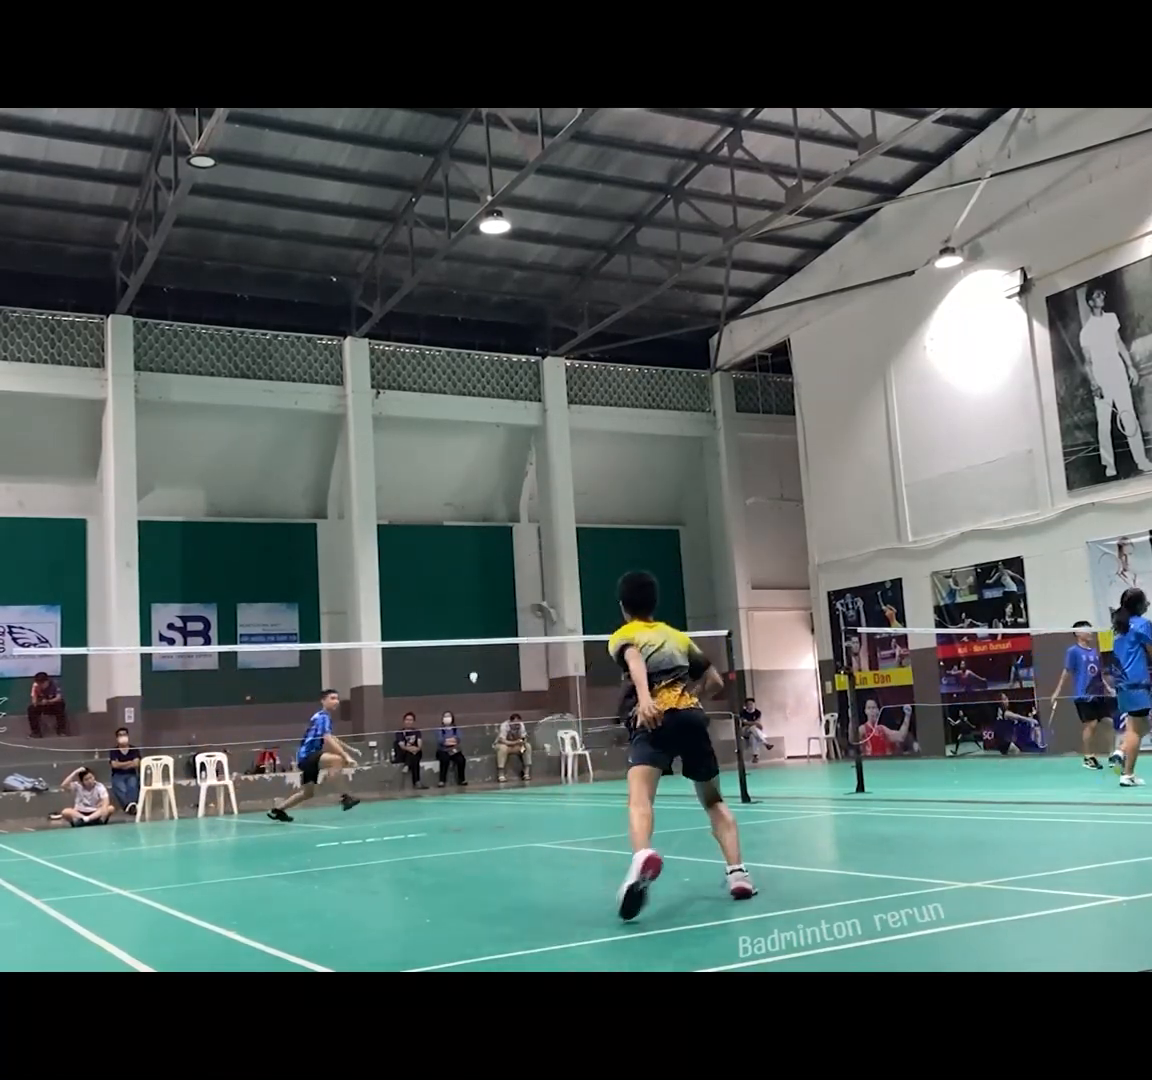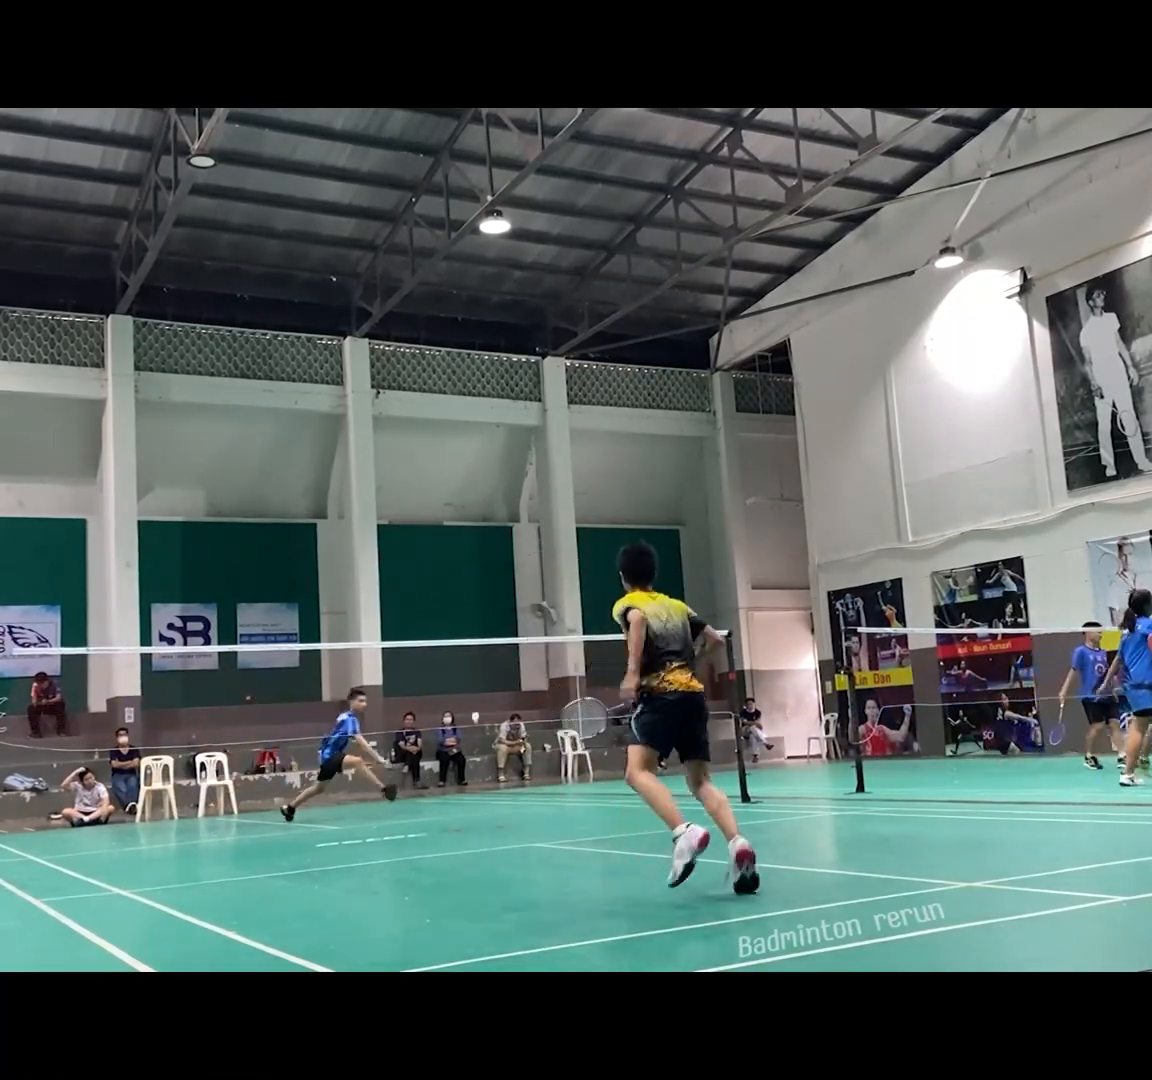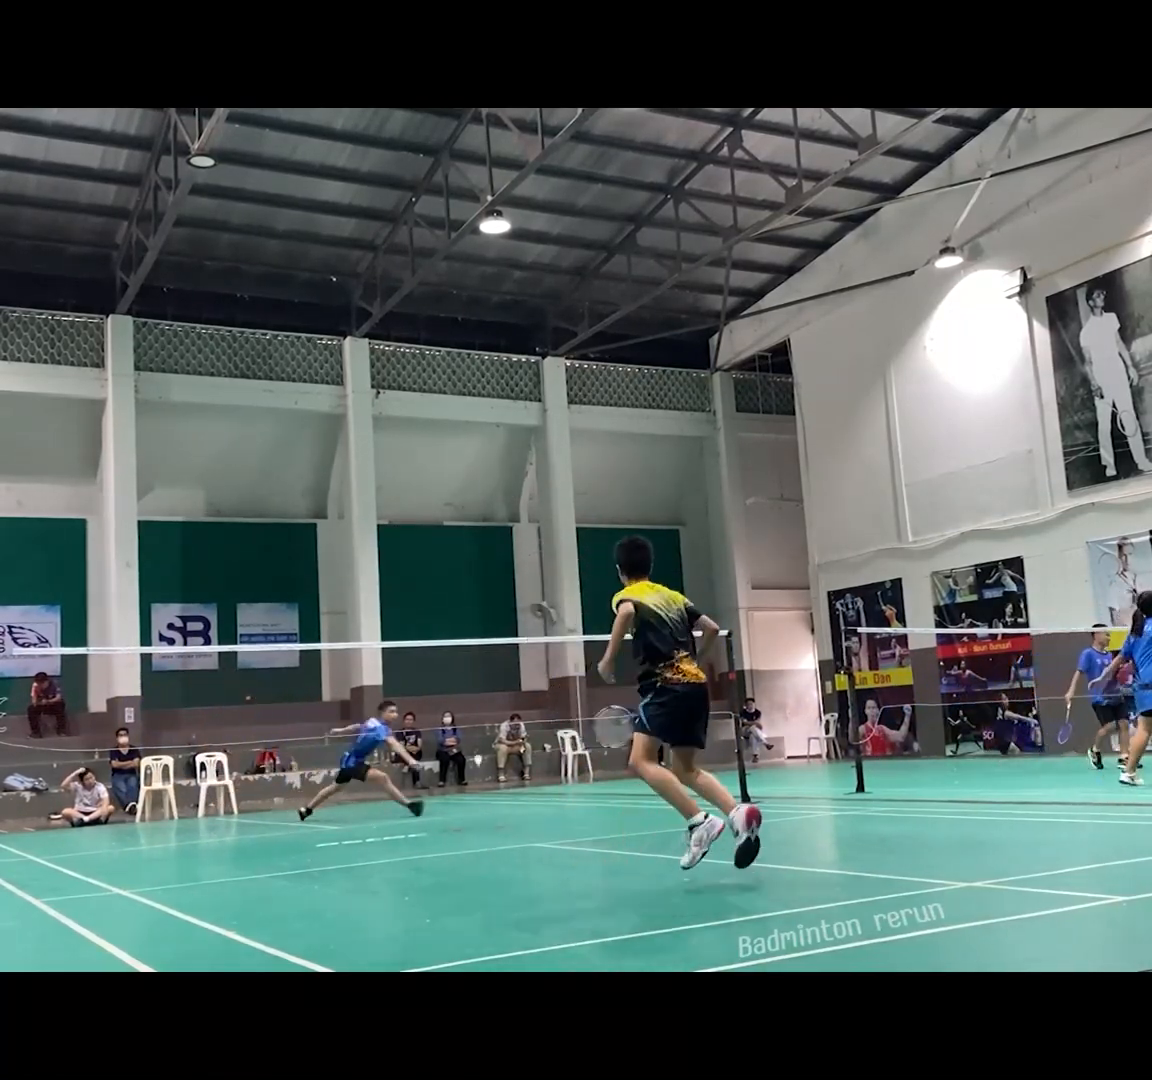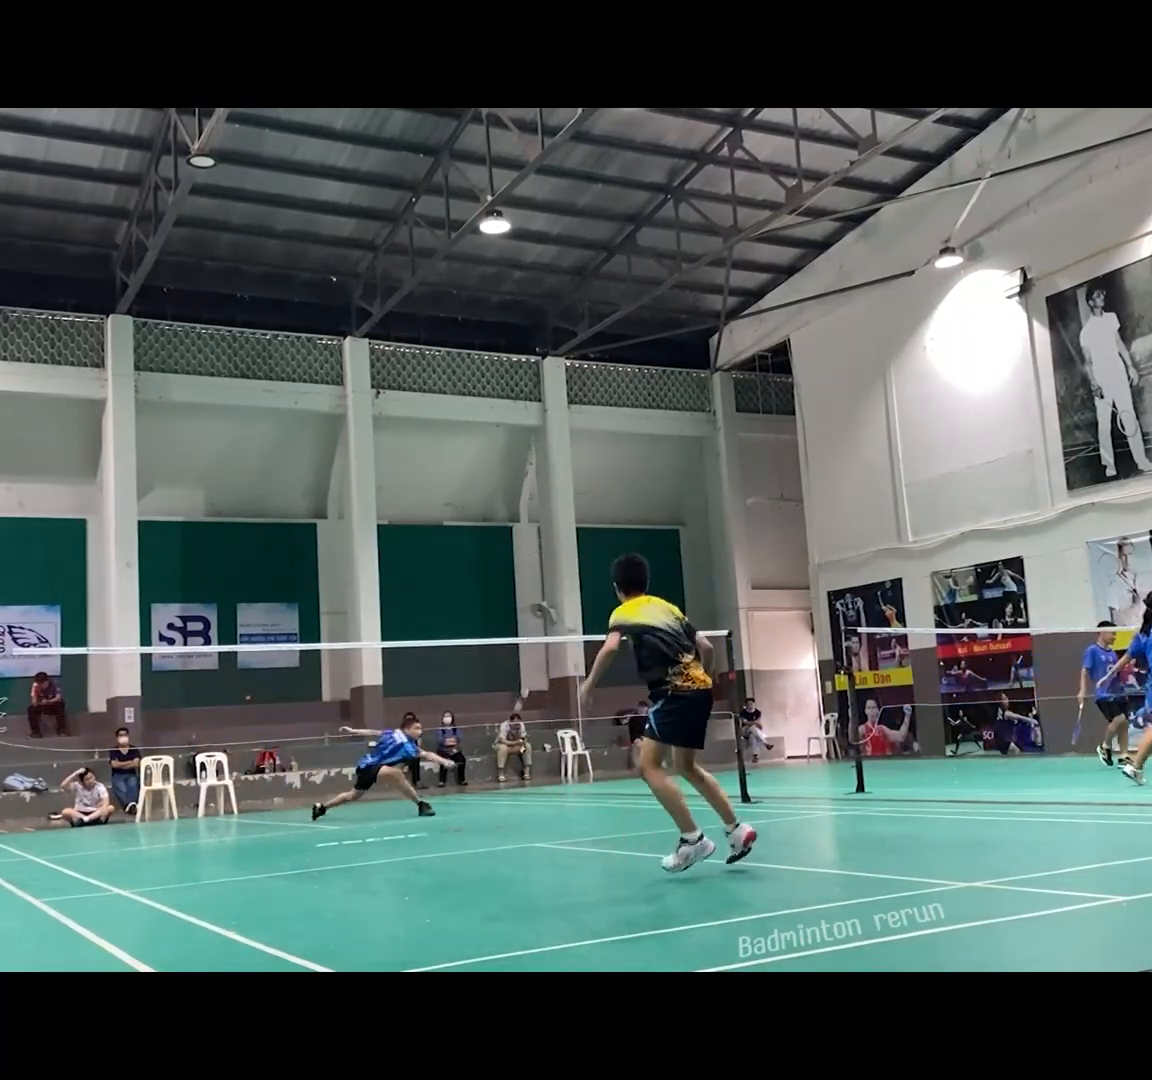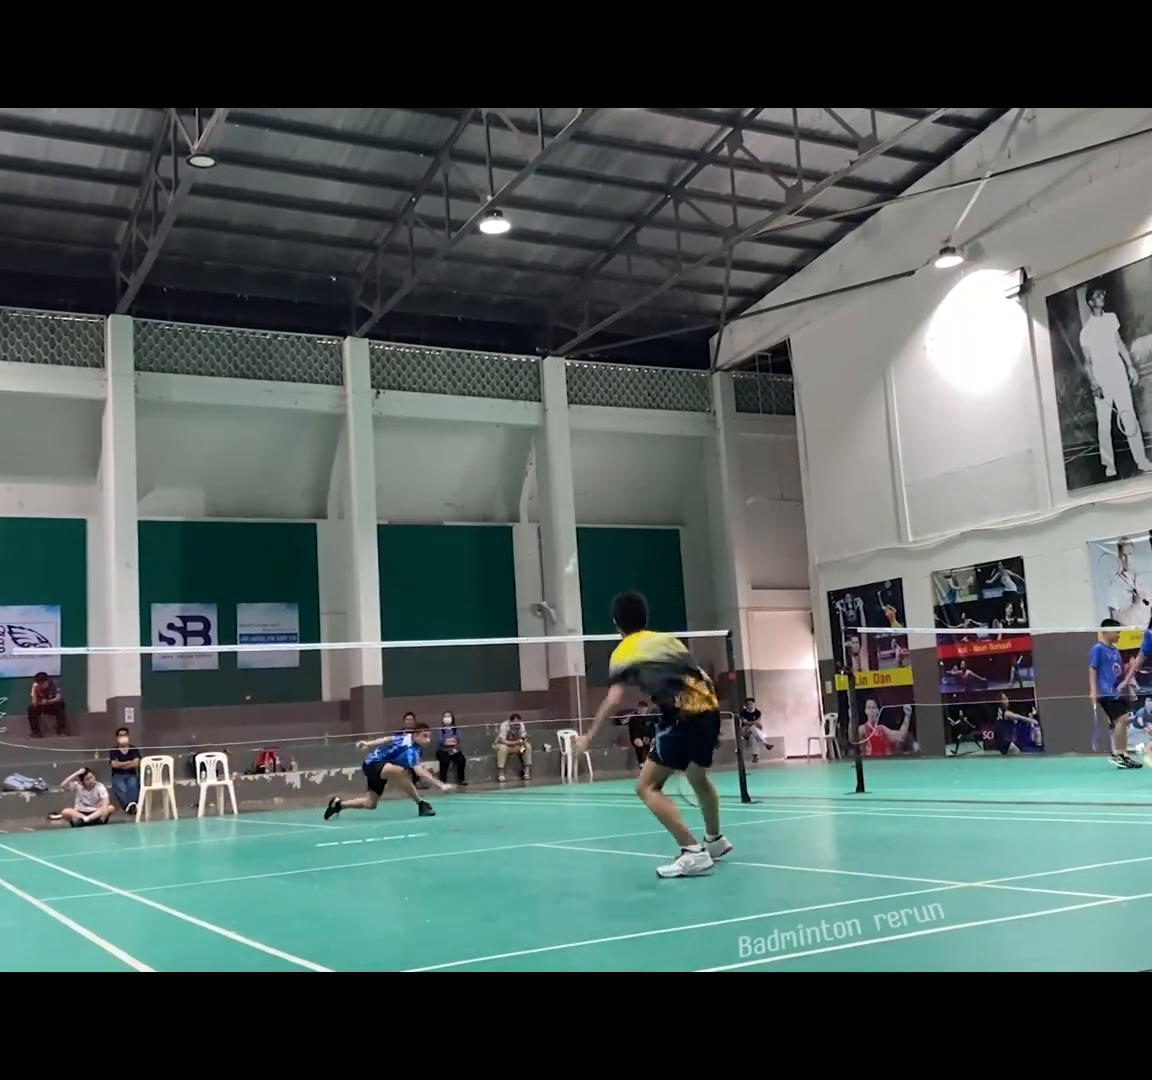
dt=0.1s
person 1, frame 1
left shoulder: (622, 637)
right shoulder: (680, 637)
left elbow: (634, 660)
right elbow: (716, 683)
left wrist: (643, 700)
left hip: (655, 722)
right hip: (692, 715)
left knee: (639, 800)
right knee: (712, 800)
left ankle: (643, 858)
right ankle: (737, 873)
person 1, frame 2
left shoulder: (627, 606)
right shoulder: (677, 606)
left elbow: (637, 624)
right elbow: (716, 640)
left wrist: (632, 674)
left hip: (658, 696)
right hip: (694, 696)
left knee: (638, 772)
right knee: (701, 784)
left ankle: (685, 833)
right ankle: (737, 845)
person 1, frame 3
left shoulder: (625, 596)
right shoulder: (674, 597)
left elbow: (625, 613)
right elbow: (711, 629)
left wrist: (608, 658)
left hip: (665, 685)
right hip: (696, 684)
left knee: (642, 762)
right knee: (687, 770)
left ankle: (700, 821)
right ankle: (739, 813)
person 1, frame 4
left shoulder: (623, 614)
right shoulder: (669, 607)
left elbow: (611, 646)
right elbow: (705, 646)
left wrist: (590, 682)
left hip: (674, 692)
right hip: (699, 688)
left knee: (649, 766)
right knee: (688, 768)
left ankle: (692, 840)
right ankle: (737, 830)
person 1, frame 5
left shoulder: (622, 654)
right shoulder: (670, 640)
left elbow: (613, 700)
right elbow: (706, 679)
left wrist: (589, 736)
left hip: (683, 717)
right hip: (709, 712)
left knee: (647, 788)
right knee: (698, 776)
left ankle: (693, 852)
right ankle: (715, 842)
